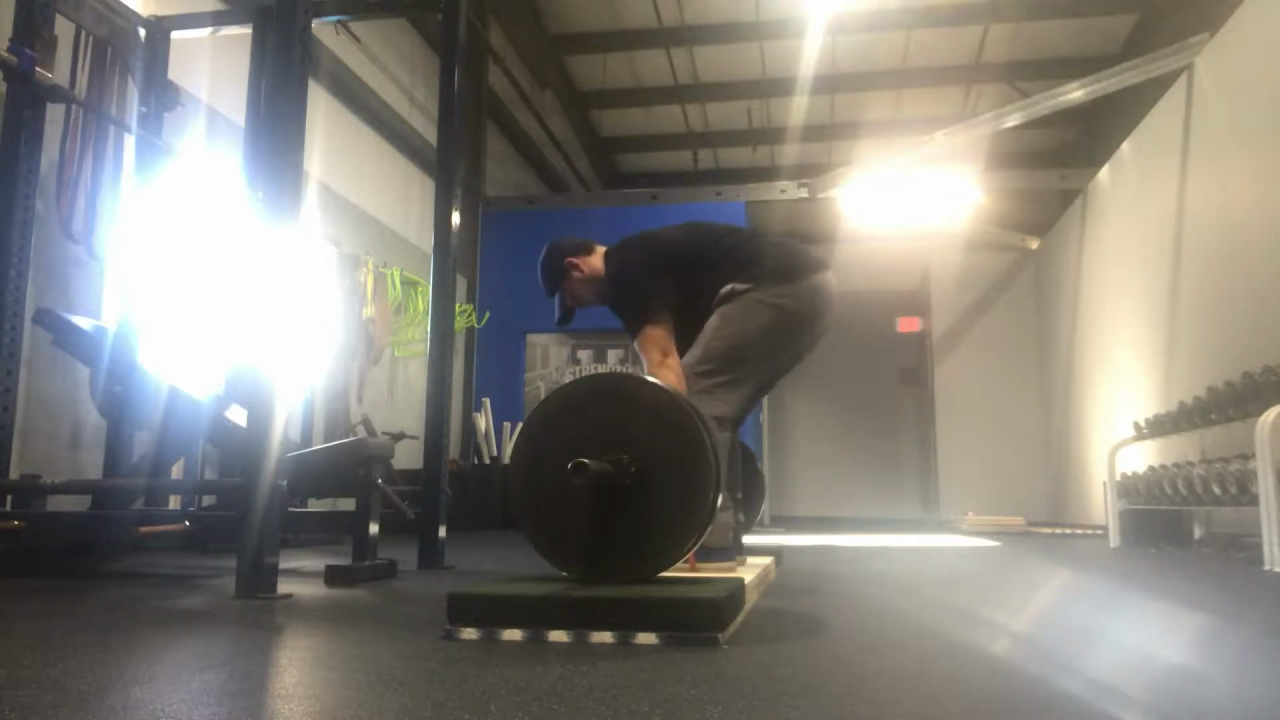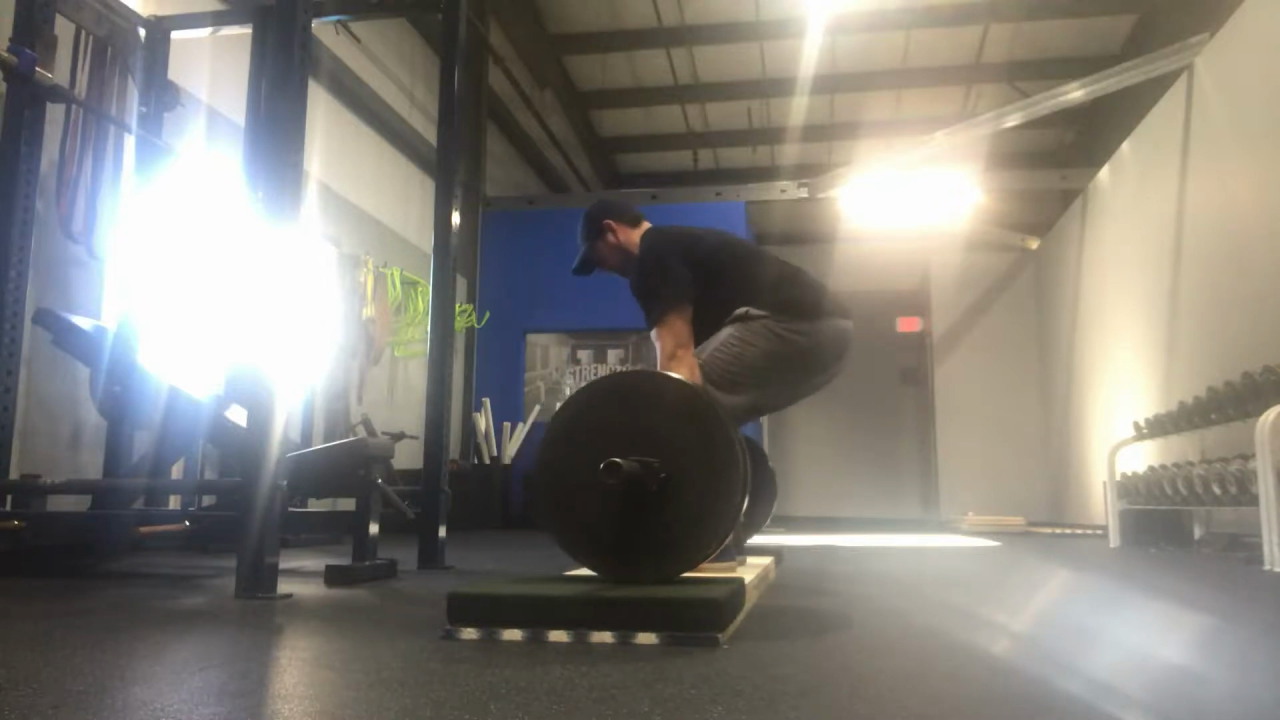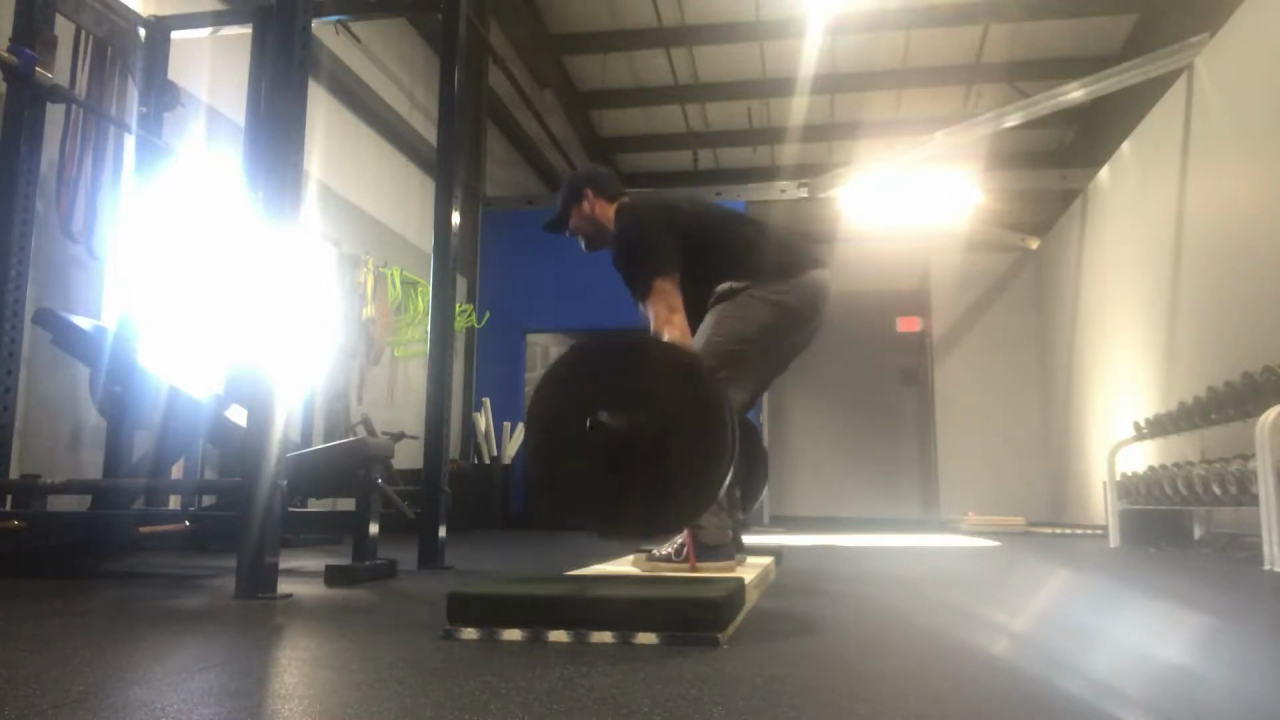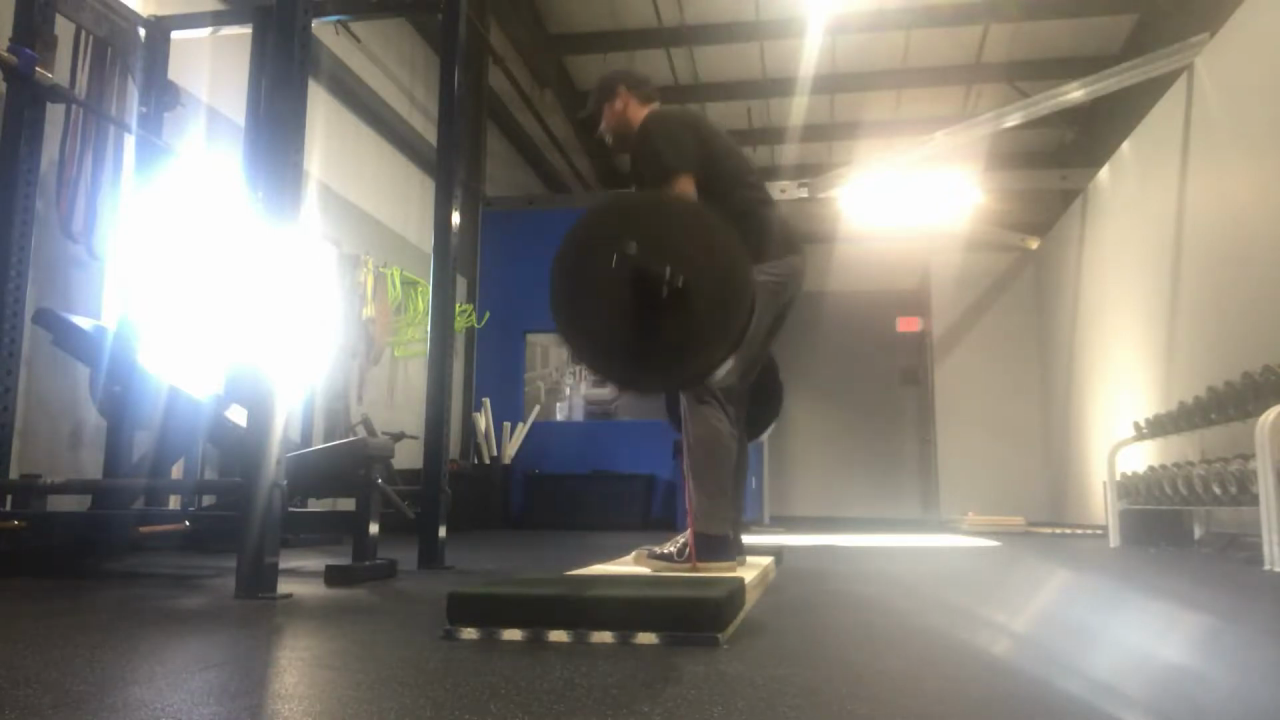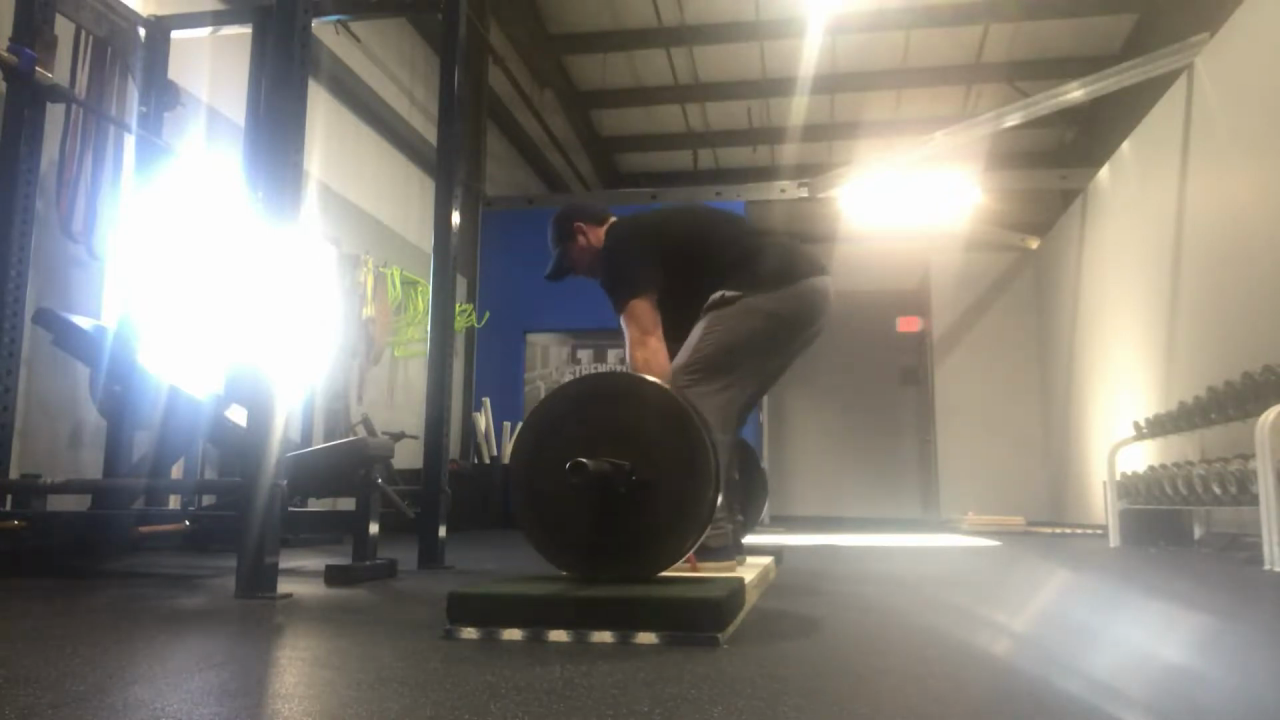
dt=1s
person 1, frame 1
left shoulder: (625, 270)
right shoulder: (639, 261)
left elbow: (663, 362)
right elbow: (669, 359)
left hip: (783, 282)
right hip: (807, 280)
left knee: (700, 395)
right knee: (713, 400)
left ankle: (711, 541)
right ankle: (722, 537)
person 1, frame 2
left shoulder: (655, 255)
right shoulder: (677, 246)
left elbow: (676, 353)
right elbow: (688, 351)
left hip: (797, 321)
right hip: (826, 324)
right ankle: (722, 539)
person 1, frame 3
left shoulder: (635, 228)
right shoulder: (651, 222)
left elbow: (668, 316)
right elbow: (678, 313)
left hip: (777, 283)
right hip: (800, 281)
left ankle: (707, 542)
right ankle: (721, 535)
person 1, frame 4
left shoulder: (657, 130)
right shoulder: (680, 132)
left hip: (754, 263)
right hip: (775, 261)
left knee: (706, 392)
right knee: (722, 398)
left ankle: (710, 541)
right ankle: (720, 535)
person 1, frame 5
left shoulder: (621, 245)
right shoulder: (648, 238)
left elbow: (646, 341)
right elbow: (666, 341)
left hip: (772, 289)
right hip: (803, 286)
left knee: (689, 398)
right knee: (712, 404)
left ankle: (708, 542)
right ankle: (722, 534)
